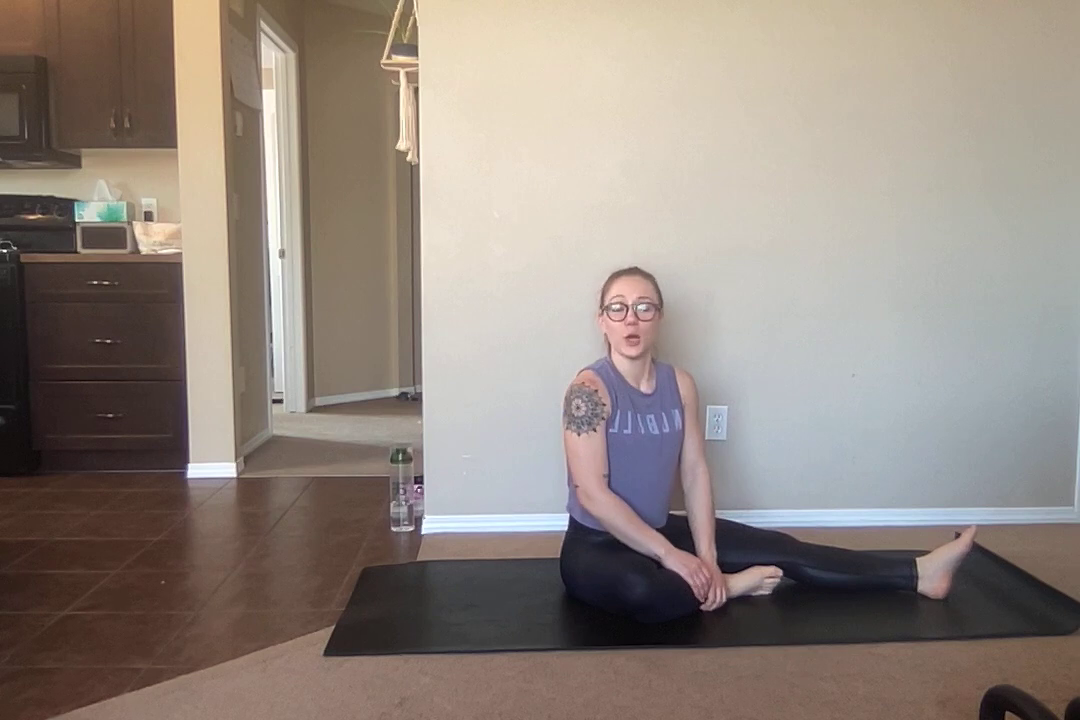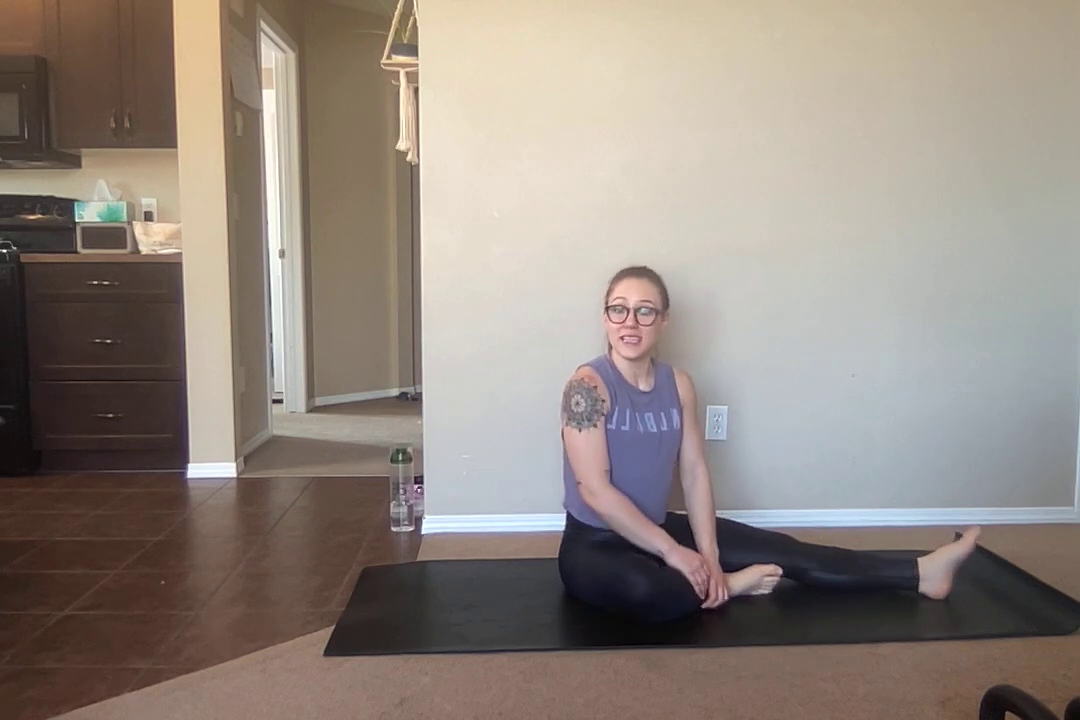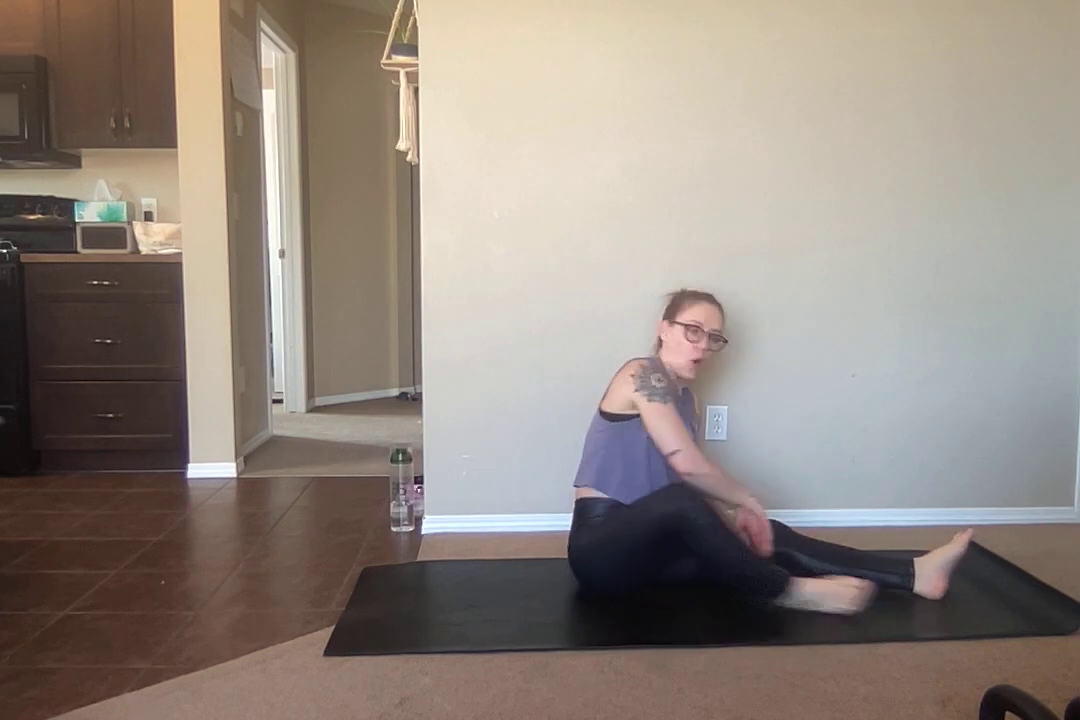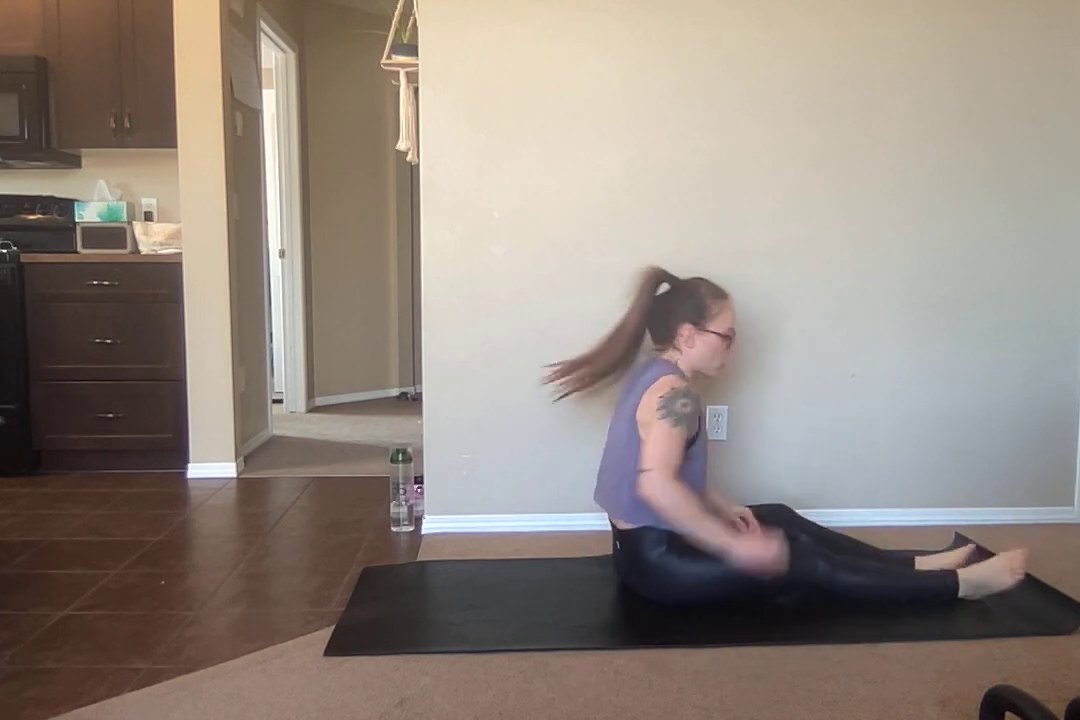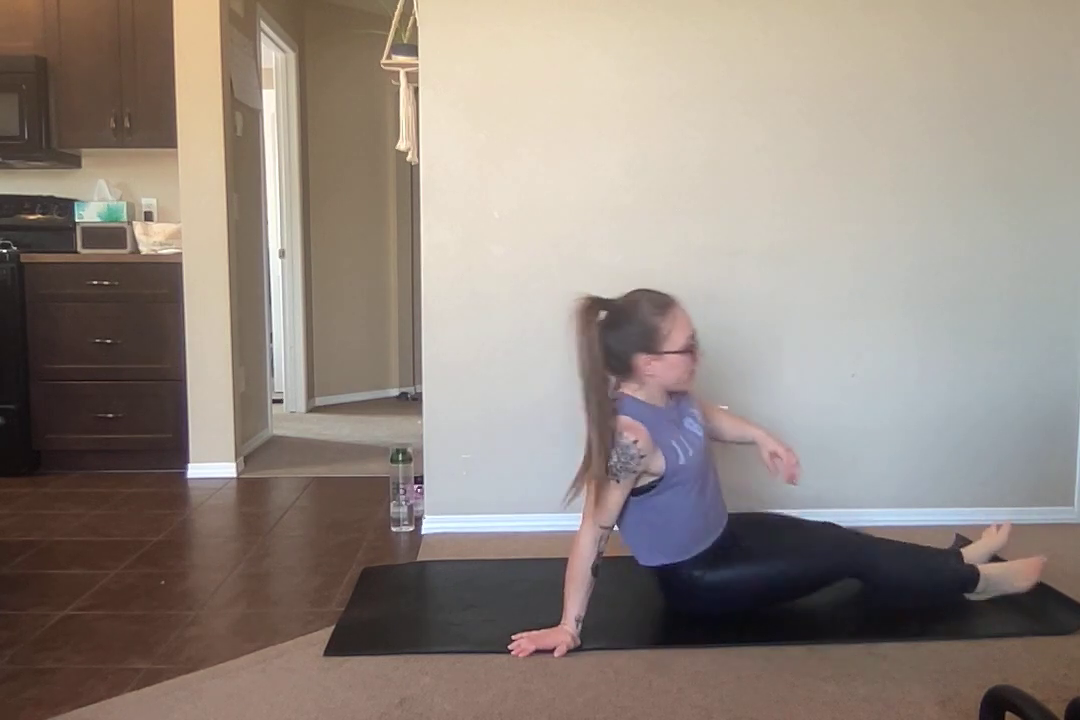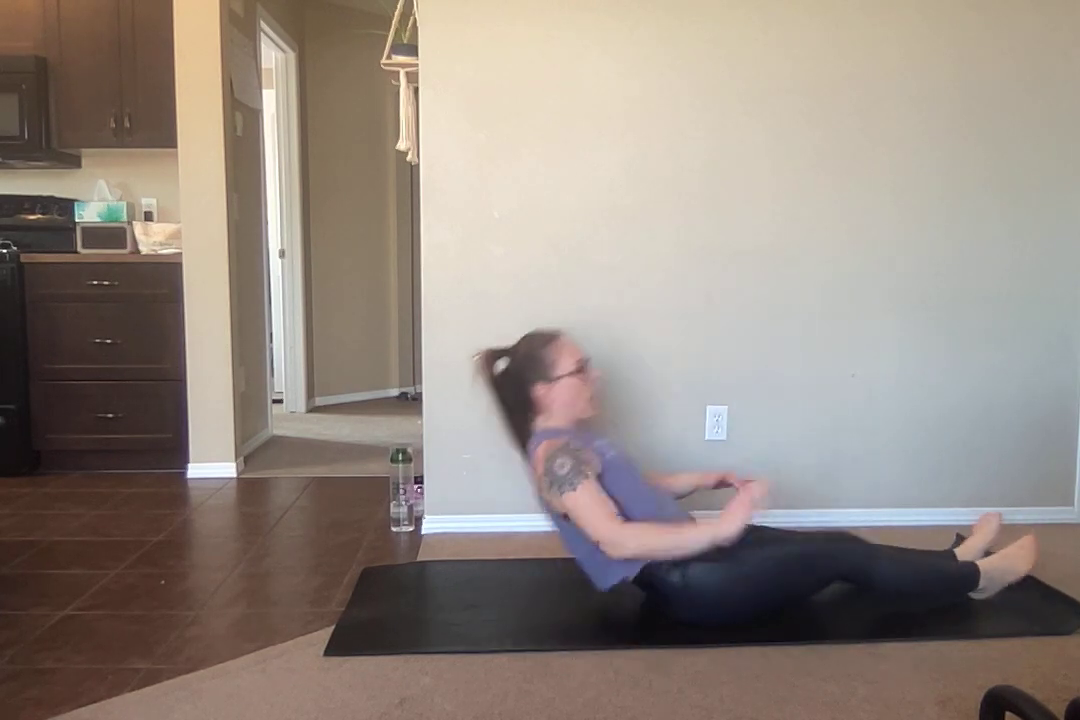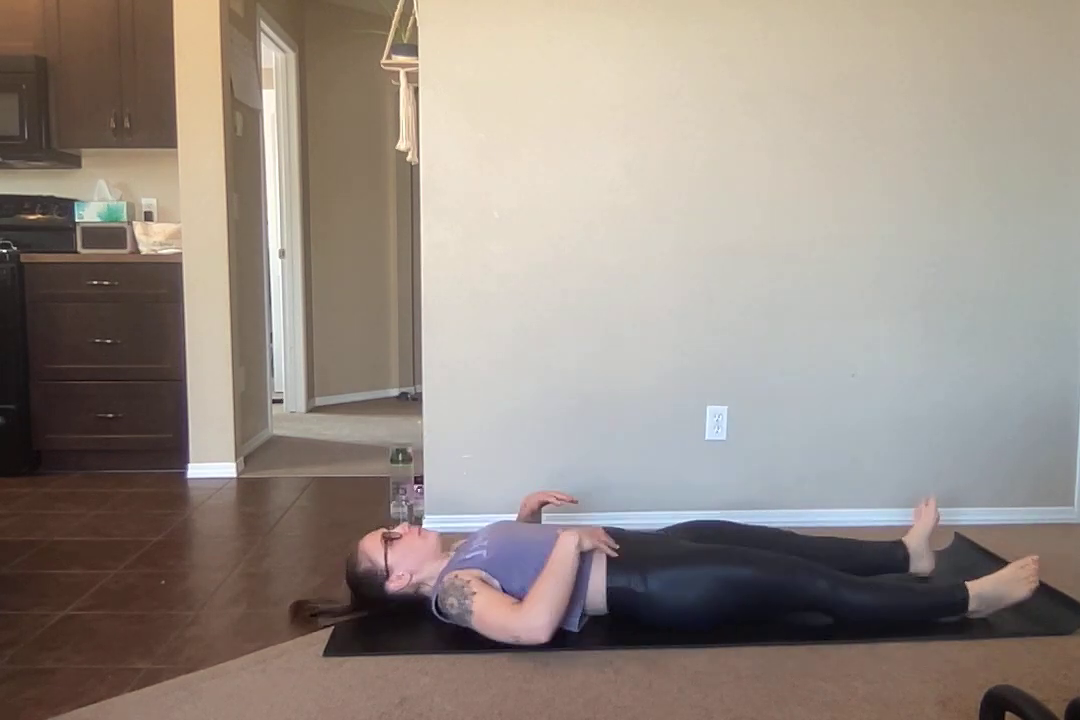
dt=0.7s
person 1, frame 1
left shoulder: (679, 384)
right shoulder: (590, 389)
left elbow: (695, 473)
right elbow: (592, 494)
left wrist: (706, 556)
right wrist: (669, 555)
left hip: (656, 531)
right hip: (596, 547)
left knee: (776, 547)
right knee: (642, 590)
left ankle: (918, 574)
right ankle: (726, 586)
person 1, frame 2
left shoulder: (678, 385)
right shoulder: (587, 385)
left elbow: (694, 472)
right elbow: (595, 491)
left wrist: (709, 555)
right wrist: (672, 553)
left hip: (653, 529)
right hip: (593, 545)
left knee: (777, 549)
right knee: (642, 589)
left ankle: (920, 574)
right ankle: (724, 586)
person 1, frame 3
left shoulder: (686, 400)
right shoulder: (642, 375)
left elbow: (695, 480)
right elbow: (688, 466)
left wrist: (730, 516)
right wrist: (747, 502)
left hip: (652, 539)
right hip: (601, 544)
left knee: (769, 536)
right knee: (677, 502)
left ankle: (914, 574)
right ankle: (790, 591)
person 1, frame 4
left shoulder: (655, 378)
right shoulder: (674, 393)
right elbow: (657, 487)
left wrist: (726, 511)
right wrist: (736, 546)
left hip: (647, 544)
right hip: (658, 557)
left knee: (780, 519)
right knee: (810, 566)
left ankle: (910, 568)
right ankle: (958, 584)
person 1, frame 5
left shoulder: (669, 394)
right shoulder: (628, 434)
left elbow: (706, 418)
right elbow: (591, 535)
left wrist: (761, 437)
right wrist: (569, 626)
left hip: (719, 534)
right hip: (698, 578)
left knee: (833, 537)
right knee: (849, 557)
left ankle: (957, 561)
right ankle: (976, 581)
person 1, frame 6
left shoulder: (573, 440)
right shoulder: (556, 456)
right elbow: (617, 542)
left wrist: (713, 478)
right wrist: (714, 531)
left hip: (689, 557)
right hip: (687, 583)
left knee: (833, 542)
right knee: (841, 556)
left ankle: (959, 560)
right ankle: (978, 578)
person 1, frame 7
left shoulder: (457, 557)
right shoulder: (450, 590)
right elbow: (532, 625)
left wrist: (528, 512)
right wrist: (567, 542)
left hip: (639, 548)
right hip: (649, 590)
left knee: (774, 541)
right knee: (814, 587)
left ankle: (905, 554)
right ankle: (967, 598)
